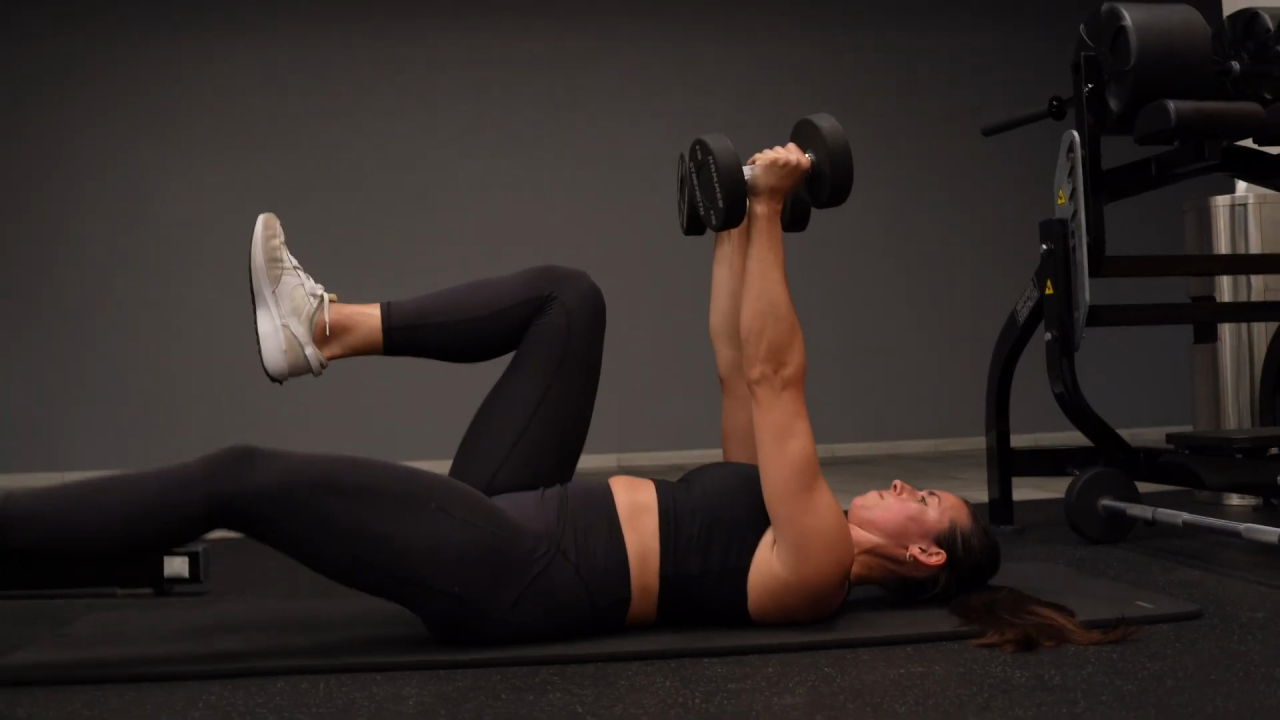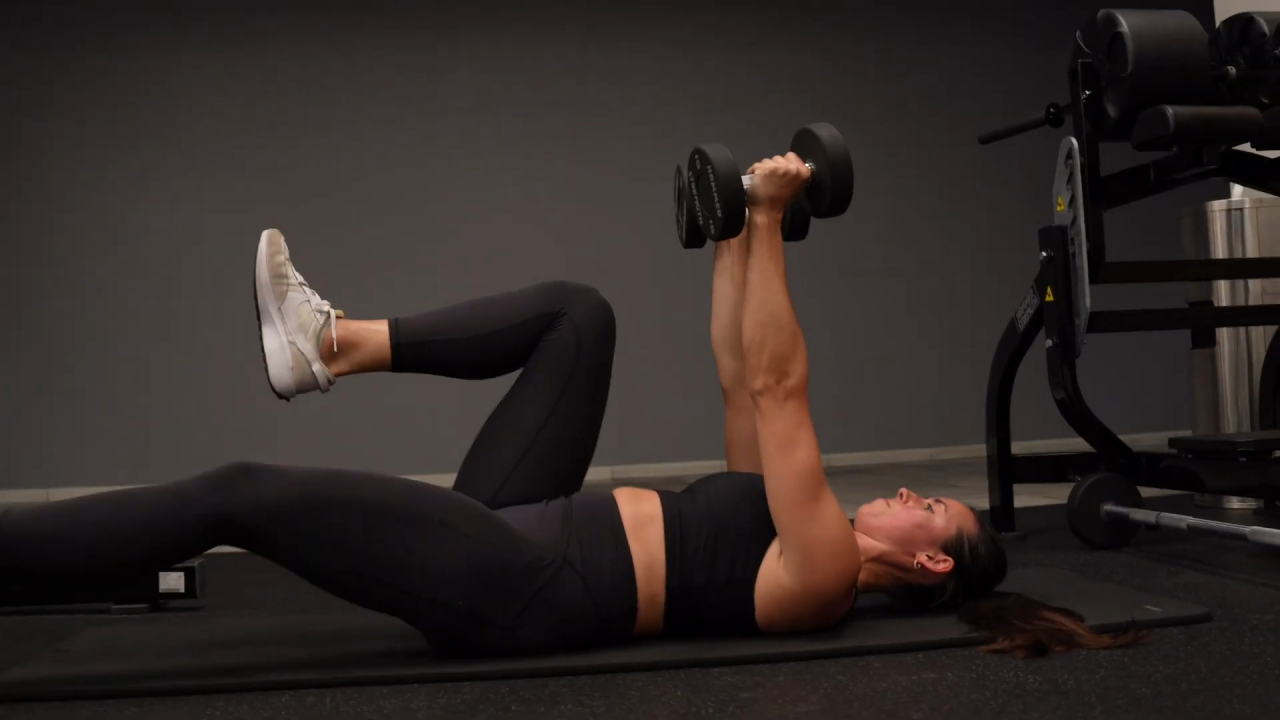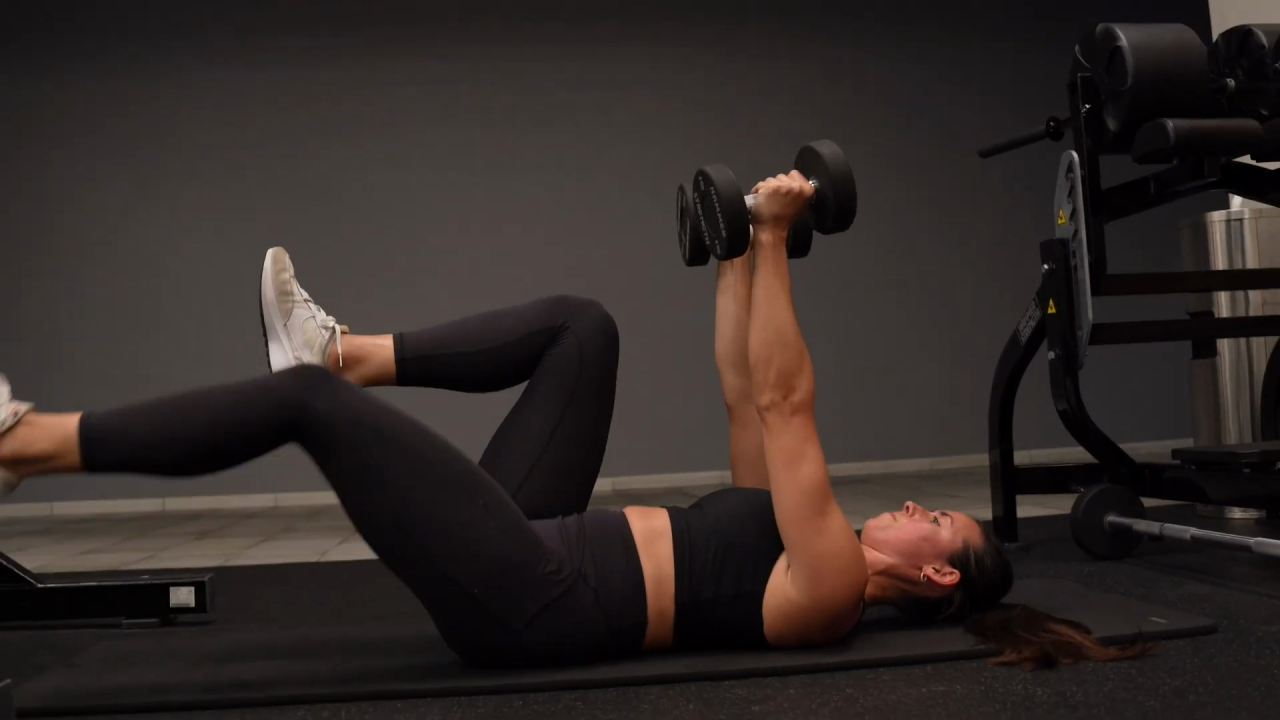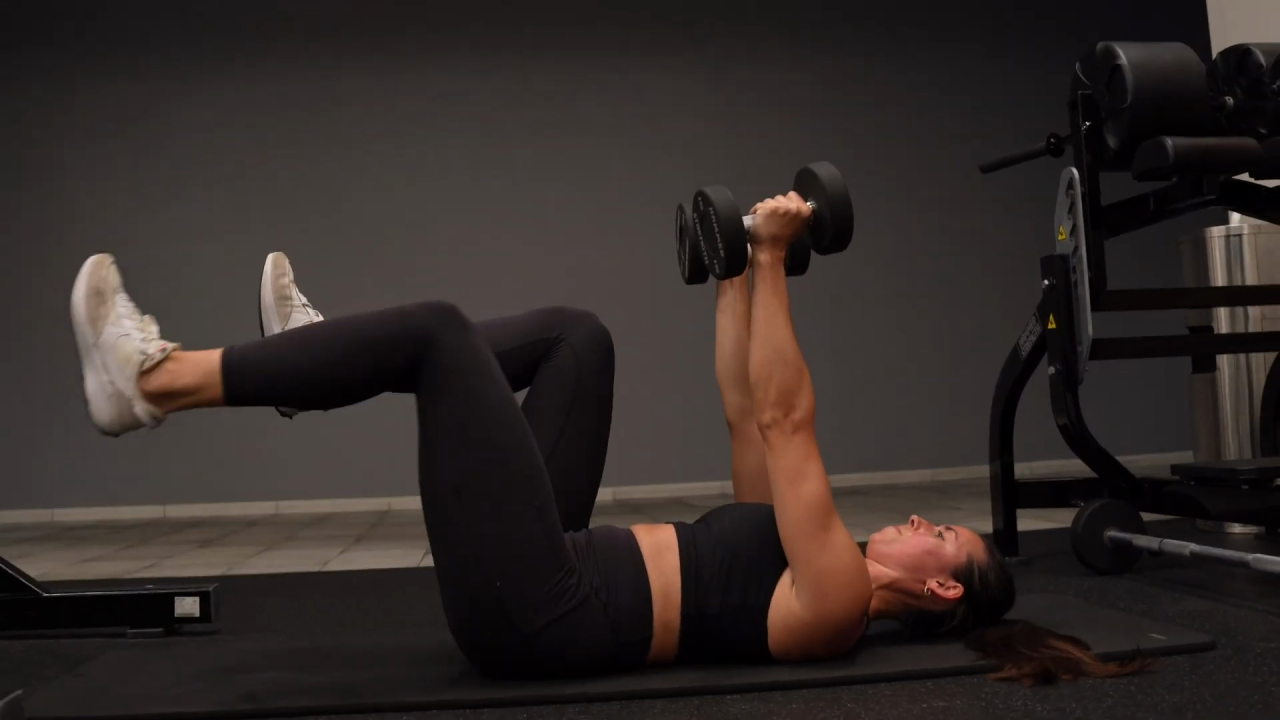
dt=0.2s
person 1, frame 1
left shoulder: (816, 564)
right shoulder: (787, 524)
left elbow: (775, 381)
right elbow: (734, 366)
left wrist: (770, 215)
right wrist: (730, 224)
left hip: (500, 576)
right hip: (505, 525)
left knee: (239, 477)
right knee: (568, 296)
right ankle: (325, 327)
person 1, frame 2
left shoulder: (824, 573)
right shoulder: (789, 531)
left elbow: (777, 390)
right elbow: (736, 377)
left wrist: (769, 224)
right wrist: (731, 234)
left hip: (505, 592)
right hip: (513, 539)
left knee: (244, 494)
right knee: (578, 311)
right ankle: (330, 342)
person 1, frame 3
left shoulder: (830, 586)
right shoulder: (793, 544)
left elbow: (783, 404)
right elbow: (739, 392)
left wrist: (776, 241)
right wrist: (736, 253)
left hip: (522, 605)
right hip: (532, 562)
left knee: (320, 406)
right knee: (582, 325)
right ankle: (328, 359)
person 1, frame 4
left shoulder: (833, 604)
right shoulder: (796, 561)
left elbow: (785, 424)
right elbow: (747, 410)
left wrist: (773, 264)
right wrist: (735, 273)
left hip: (535, 615)
right hip: (540, 584)
left knee: (444, 326)
right knee: (579, 336)
left ankle: (156, 380)
right ankle: (298, 362)
